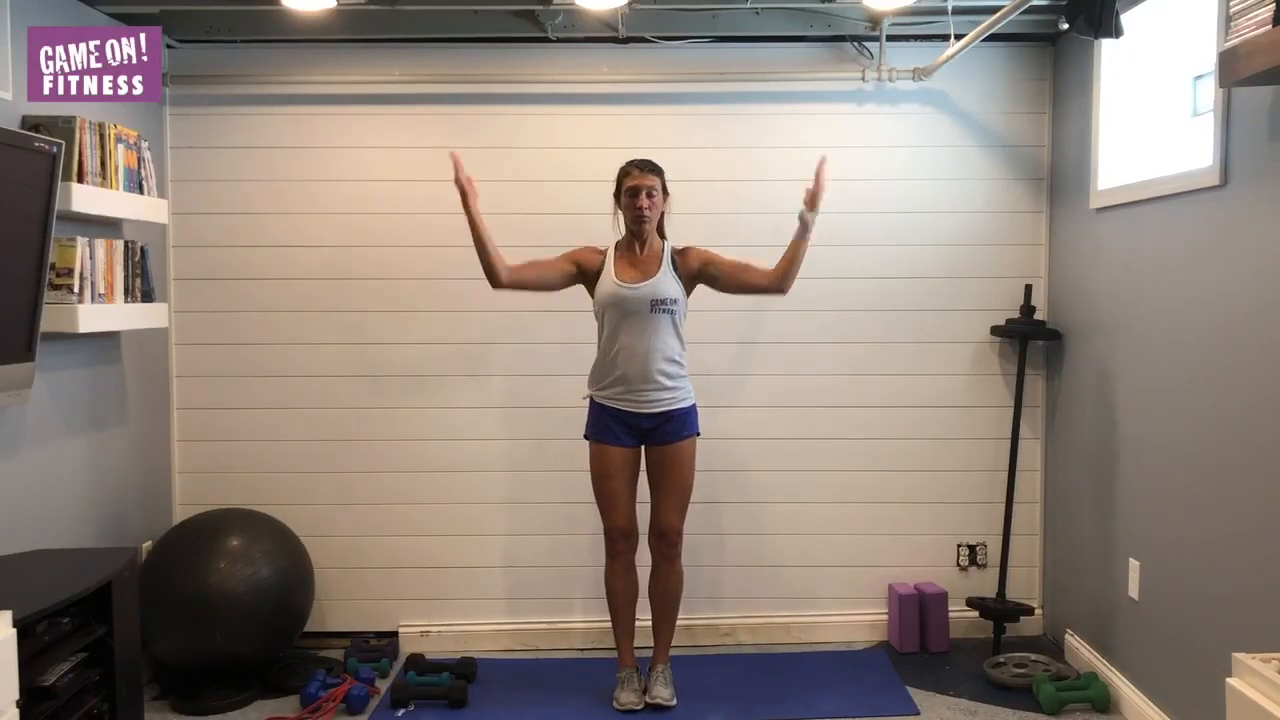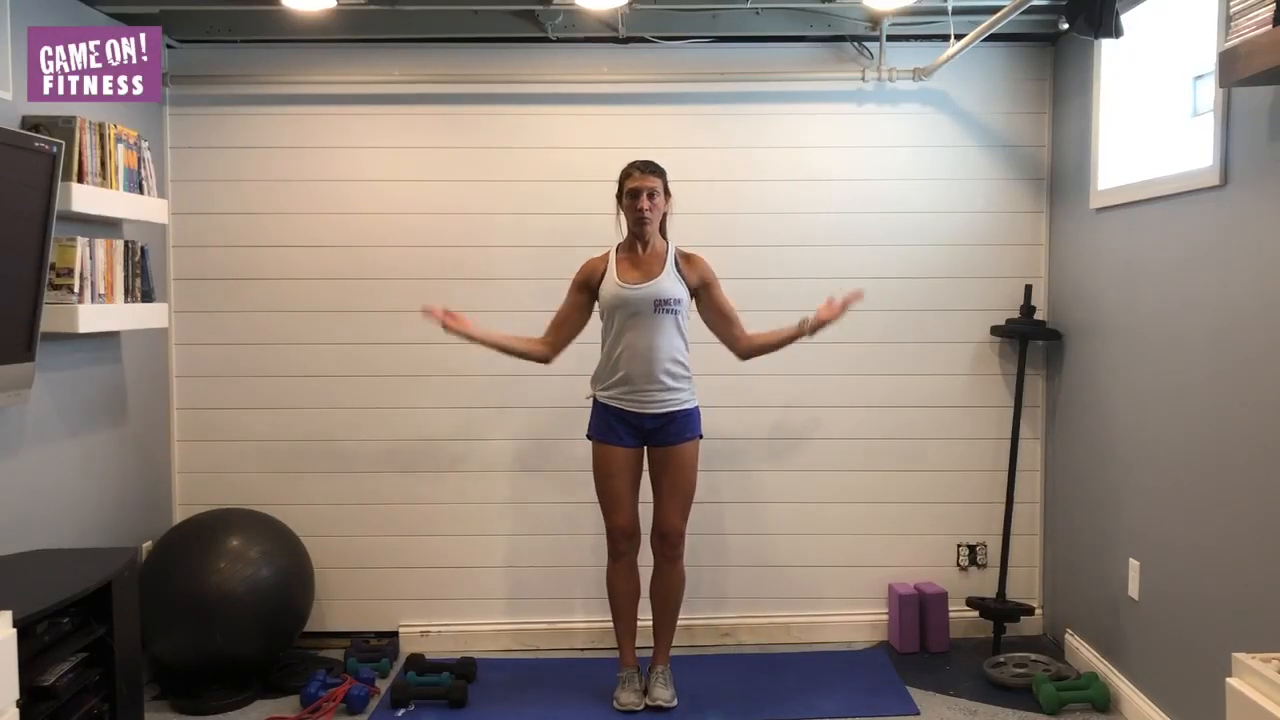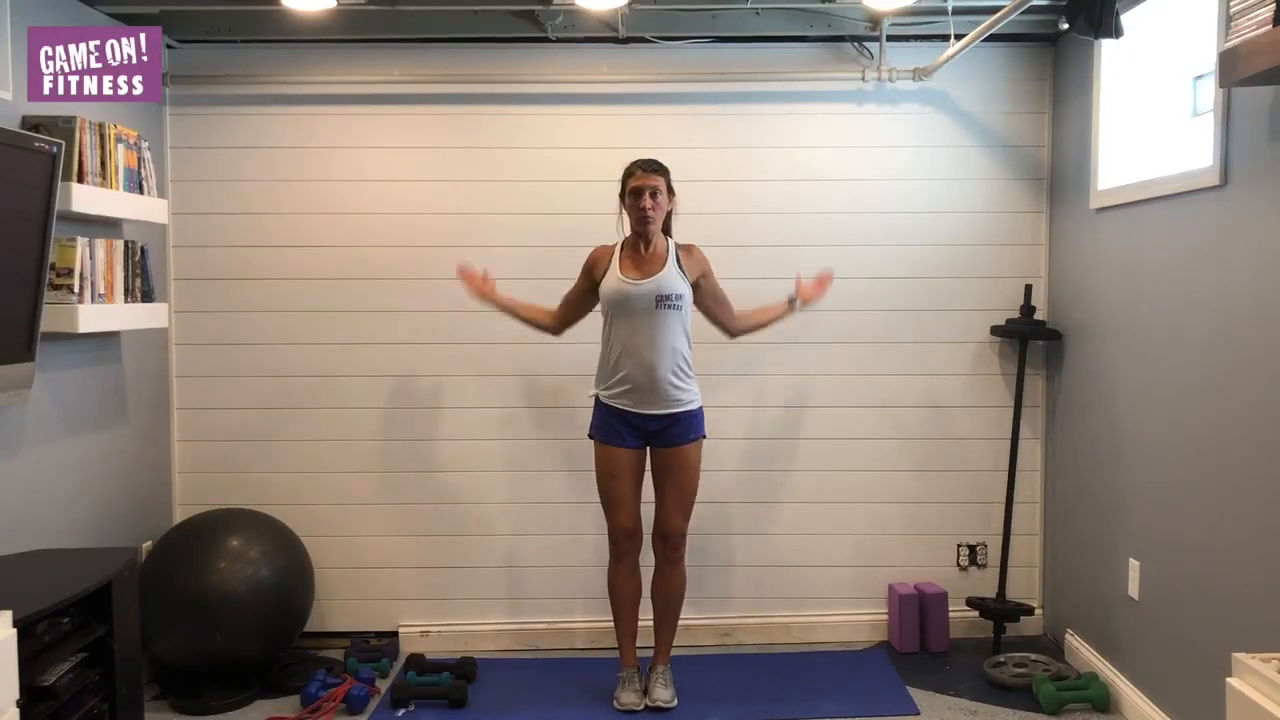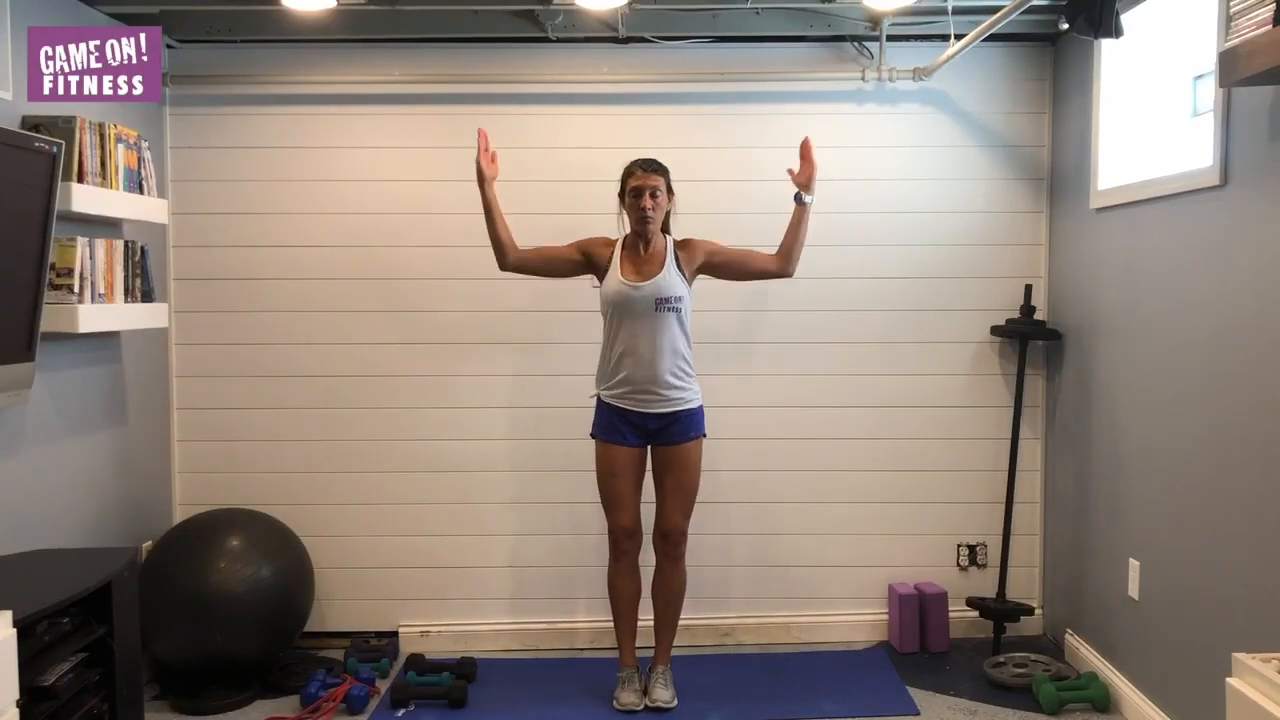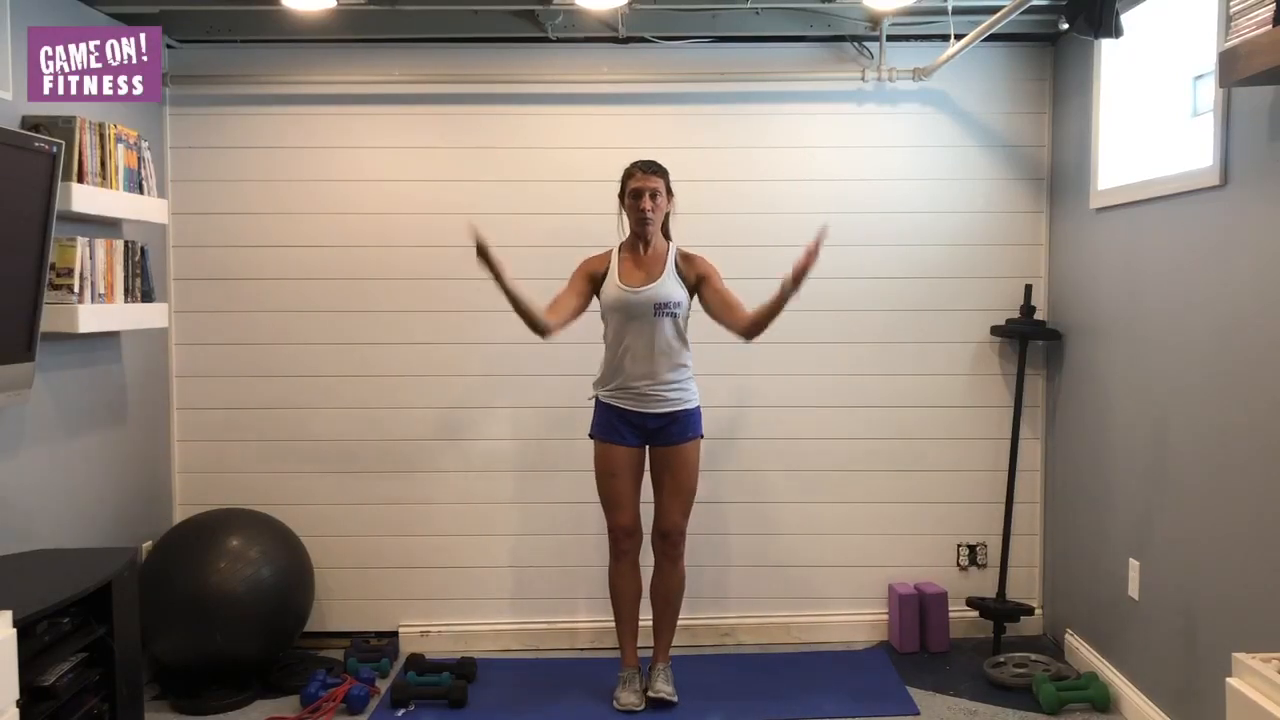
dt=0.3s
person 1, frame 1
left shoulder: (688, 261)
right shoulder: (592, 261)
left elbow: (775, 282)
right elbow: (504, 277)
left wrist: (807, 217)
right wrist: (471, 207)
left hip: (673, 414)
right hip: (612, 415)
left knee: (667, 539)
right knee: (620, 539)
left ankle: (661, 665)
right ankle: (627, 668)
person 1, frame 2
left shoulder: (692, 267)
right shoulder: (597, 269)
left elbow: (743, 344)
right elbow: (546, 347)
left wrist: (807, 324)
right wrist: (475, 333)
left hip: (675, 414)
right hip: (615, 415)
left knee: (669, 540)
right knee: (622, 539)
left ankle: (661, 665)
right ankle: (627, 667)
person 1, frame 3
left shoulder: (690, 260)
right shoulder: (601, 260)
left elbow: (734, 322)
right elbow: (556, 321)
left wrist: (793, 303)
right wrist: (498, 298)
left hip: (679, 415)
right hip: (617, 415)
left knee: (671, 540)
right knee: (623, 540)
left ankle: (661, 667)
right ankle: (627, 668)
person 1, frame 4
left shoulder: (691, 254)
right shoulder: (600, 254)
left elbow: (780, 265)
right elbow: (511, 259)
left wrist: (803, 197)
right wrist: (489, 189)
left hip: (679, 413)
right hip: (618, 414)
left knee: (671, 539)
right knee: (623, 539)
left ankle: (662, 665)
right ankle: (627, 667)
person 1, frame 5
left shoulder: (692, 266)
right shoulder: (598, 266)
left elbow: (747, 326)
right elbow: (545, 323)
left wrist: (794, 282)
right wrist: (499, 273)
left hip: (676, 414)
right hip: (617, 414)
left knee: (670, 538)
right knee: (623, 538)
left ankle: (661, 664)
right ankle: (629, 667)
